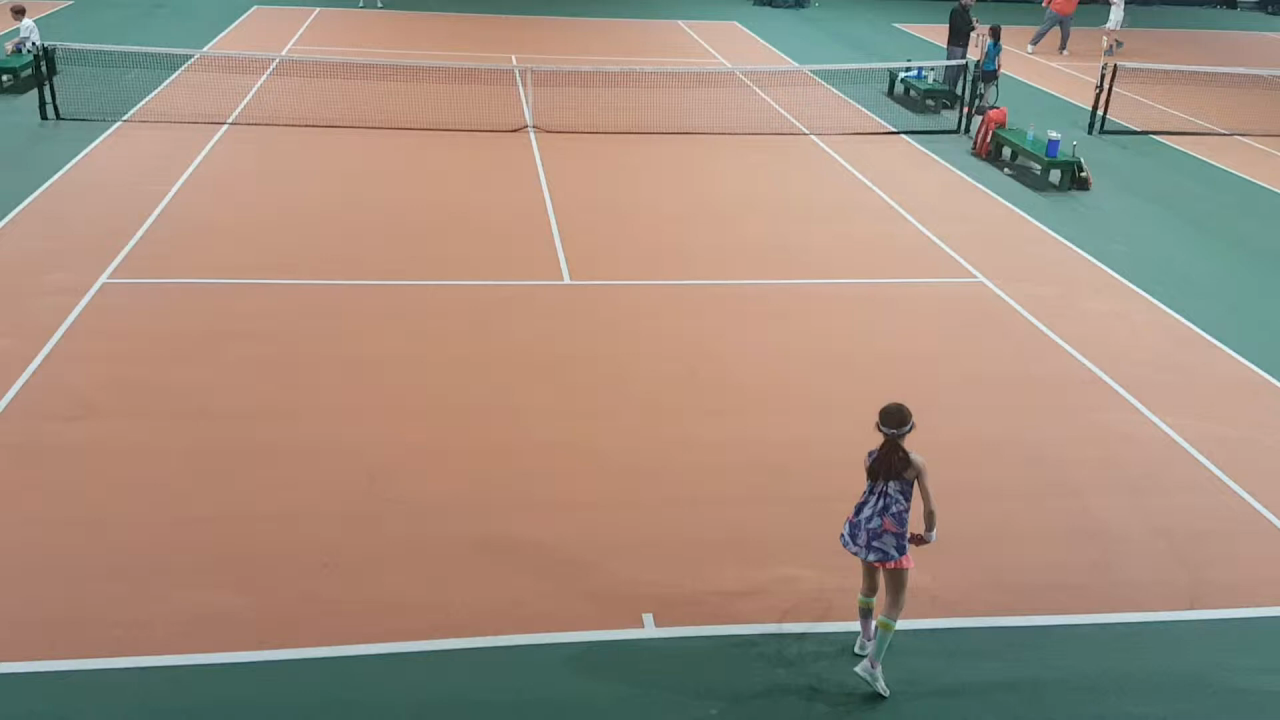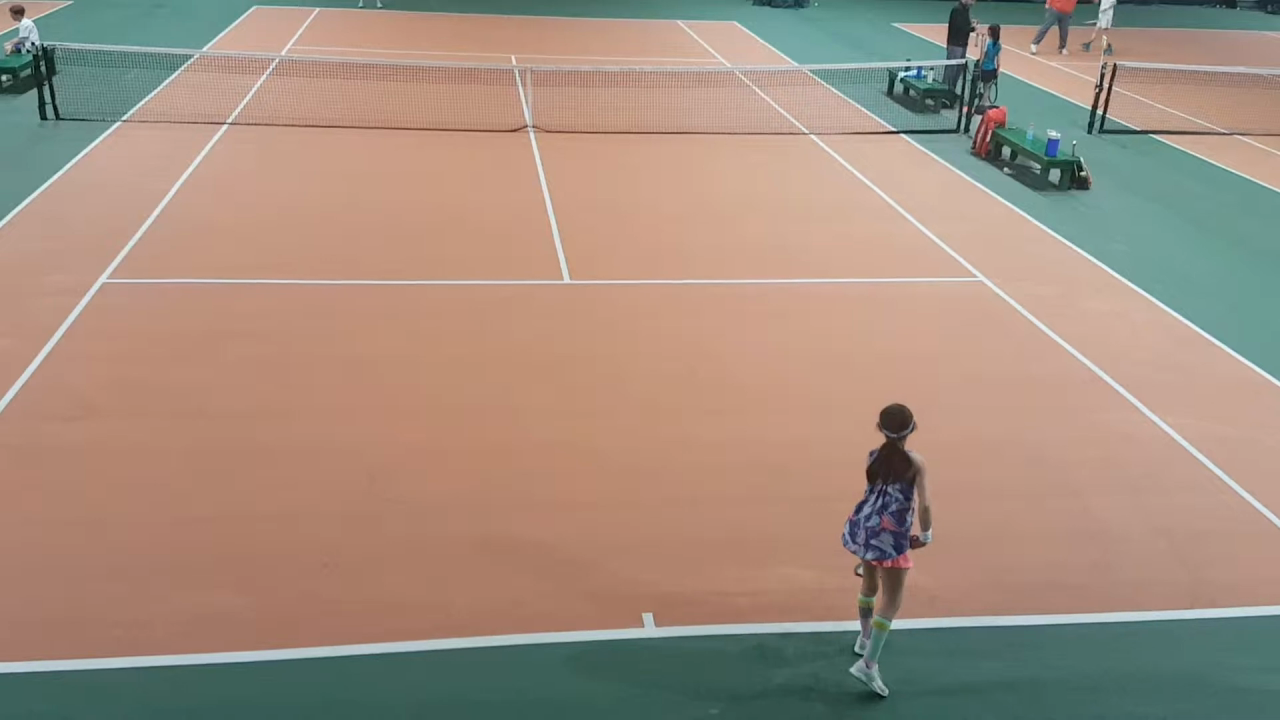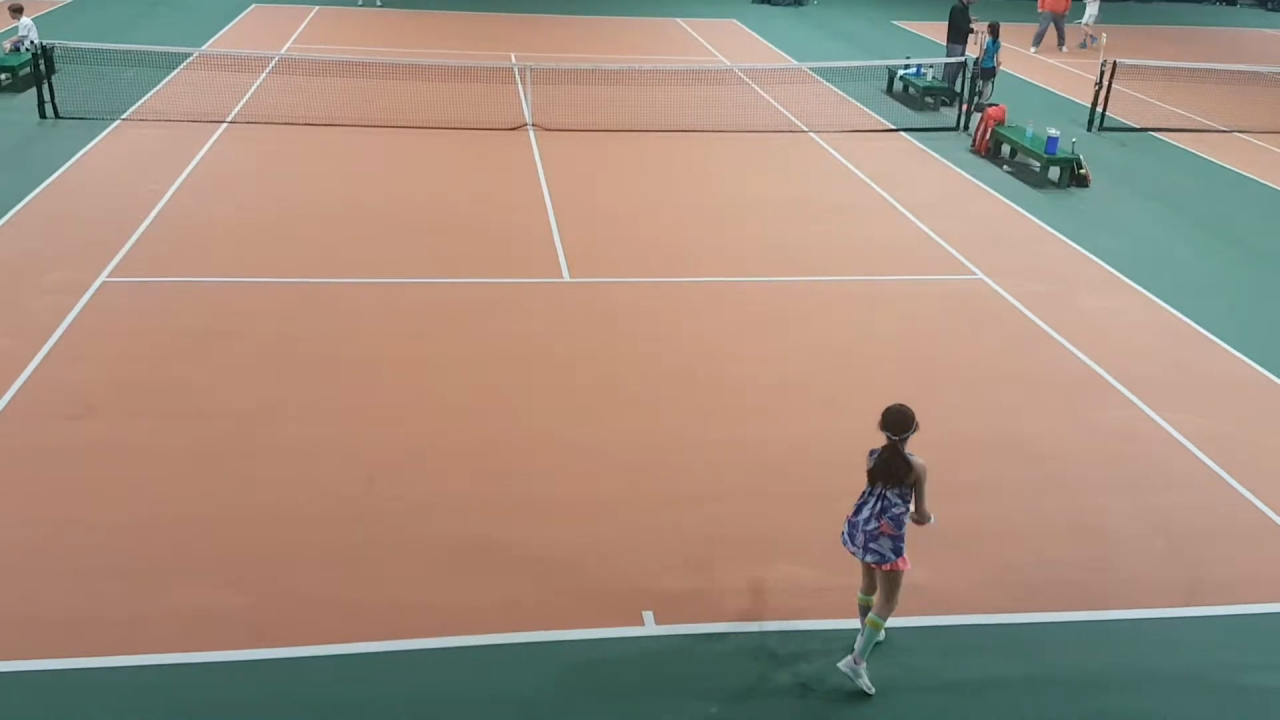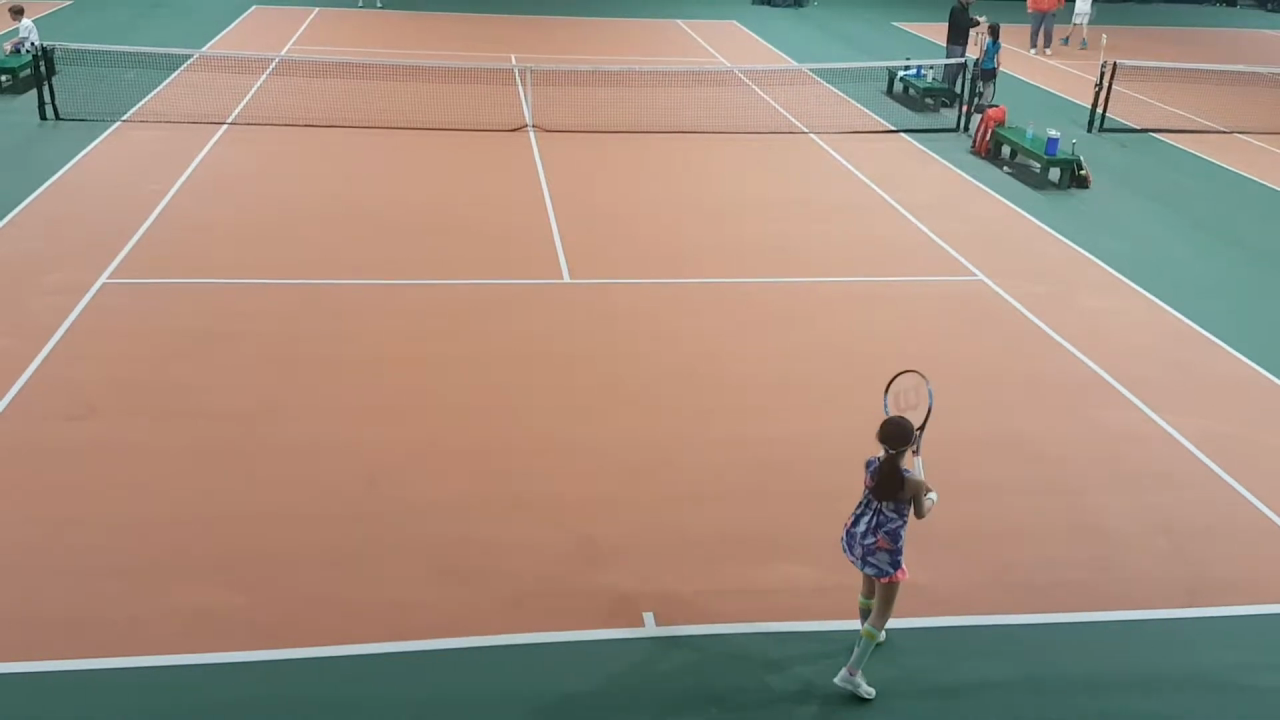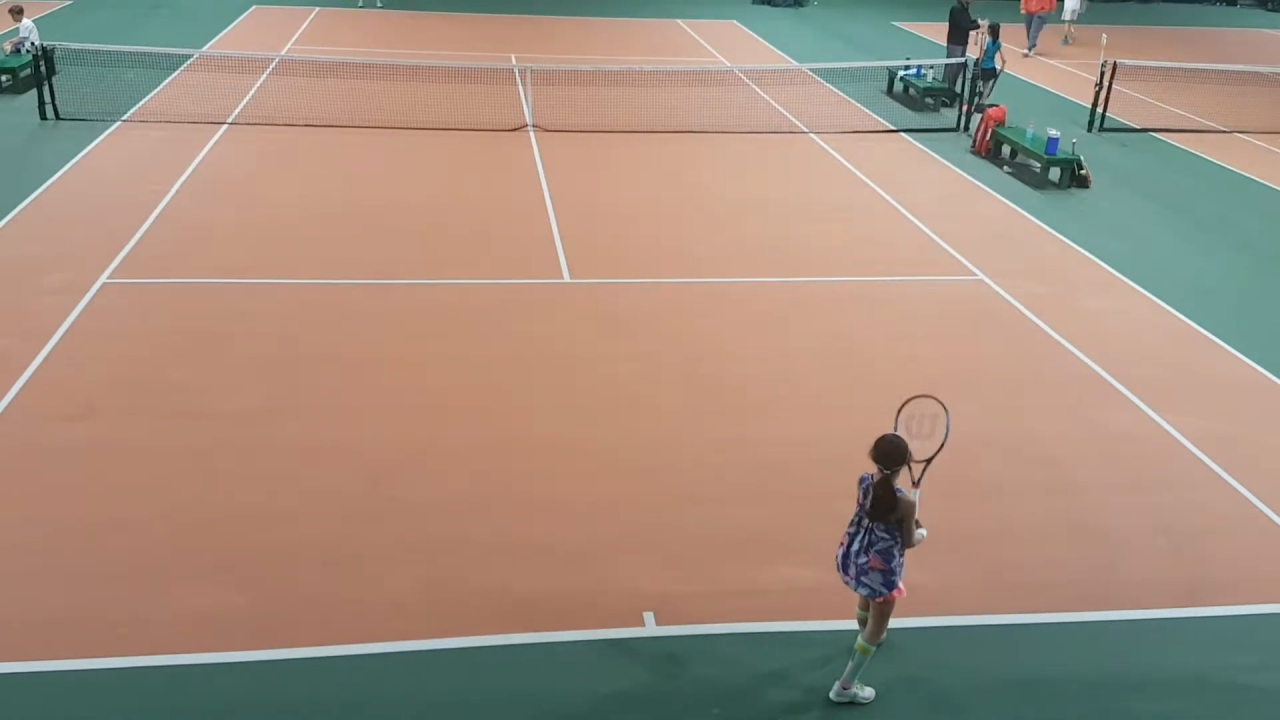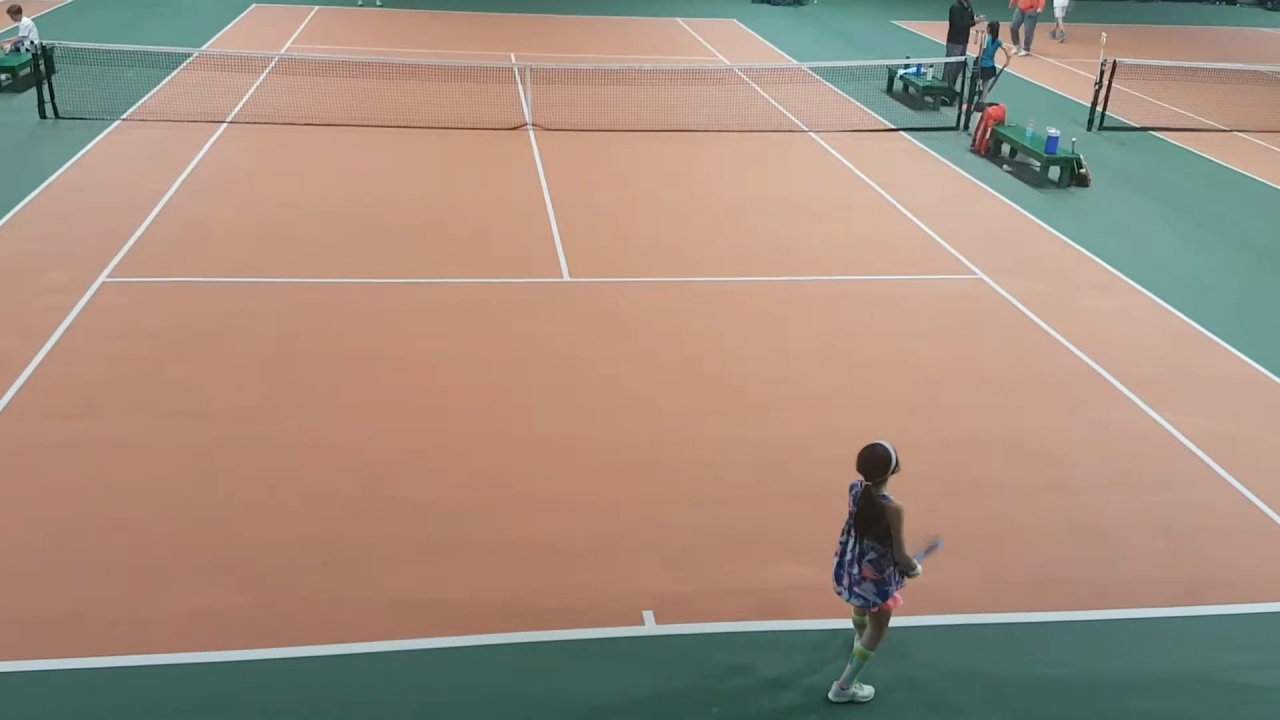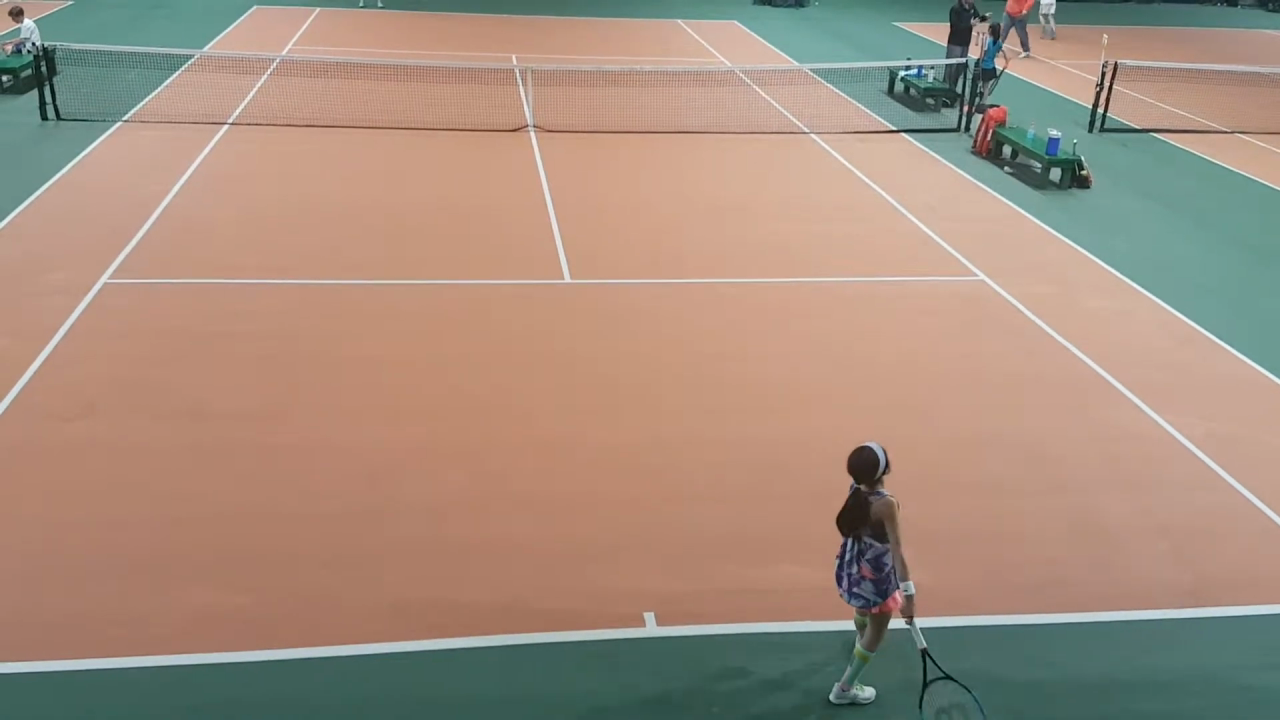
dt=0.3s
person 1, frame 1
left shoulder: (871, 458)
right shoulder: (915, 463)
right elbow: (929, 507)
right wrist: (929, 534)
left hip: (861, 527)
right hip: (888, 535)
left knee: (869, 584)
right knee: (895, 601)
left ankle: (866, 638)
right ankle: (873, 663)
person 1, frame 2
left shoulder: (873, 457)
right shoulder: (915, 462)
right elbow: (923, 504)
right wrist: (925, 535)
left hip: (861, 526)
right hip: (888, 534)
left knee: (870, 584)
right knee: (891, 600)
left ankle: (866, 636)
right ankle: (868, 662)
person 1, frame 3
left shoulder: (873, 456)
right shoulder: (916, 466)
right elbow: (921, 511)
right wrist: (926, 519)
left hip: (859, 526)
right hip: (886, 535)
left knee: (869, 582)
right knee: (887, 601)
left ankle: (867, 633)
right ankle: (856, 660)
person 1, frame 4
left shoulder: (870, 465)
right shoulder: (914, 482)
right elbow: (920, 514)
right wrist: (932, 496)
left hip: (857, 536)
right hip: (884, 547)
left knee: (869, 586)
right knee: (882, 611)
left ankle: (869, 634)
right ankle: (851, 672)
person 1, frame 5
left shoulder: (864, 481)
right shoulder: (906, 502)
right elbow: (908, 542)
right wrist: (921, 533)
left hip: (852, 555)
right hip: (880, 566)
left knee: (867, 599)
right knee: (877, 626)
left ankle: (864, 636)
right ankle: (845, 686)
person 1, frame 6
left shoulder: (855, 489)
right shoulder: (893, 509)
right elbow: (899, 554)
right wrist: (914, 567)
left hip: (848, 565)
right hip: (874, 576)
left knee: (861, 605)
right knee: (876, 632)
left ankle: (861, 638)
right ankle: (844, 687)
person 1, frame 7
left shoulder: (856, 492)
right shoulder: (886, 504)
right elbow: (896, 549)
right wrist: (908, 592)
left hip: (850, 569)
right hip: (874, 577)
left knee: (864, 608)
right knee: (876, 633)
left ankle: (862, 639)
right ankle: (845, 688)
